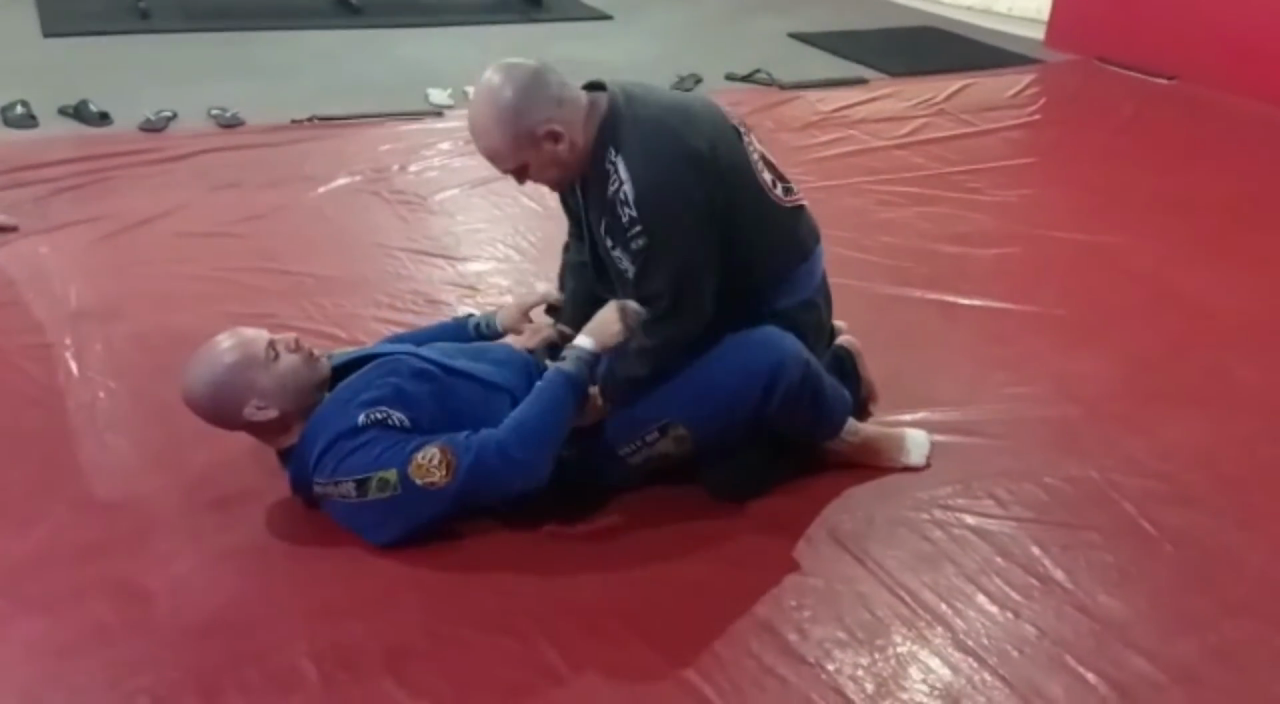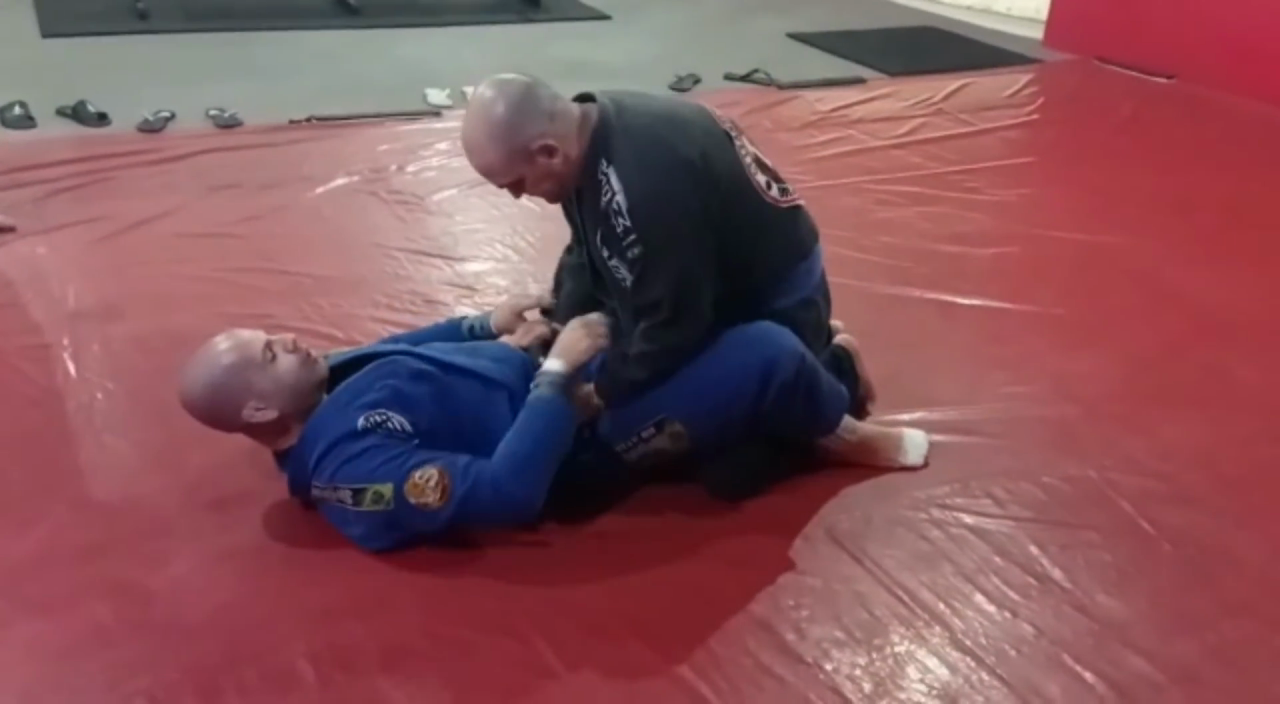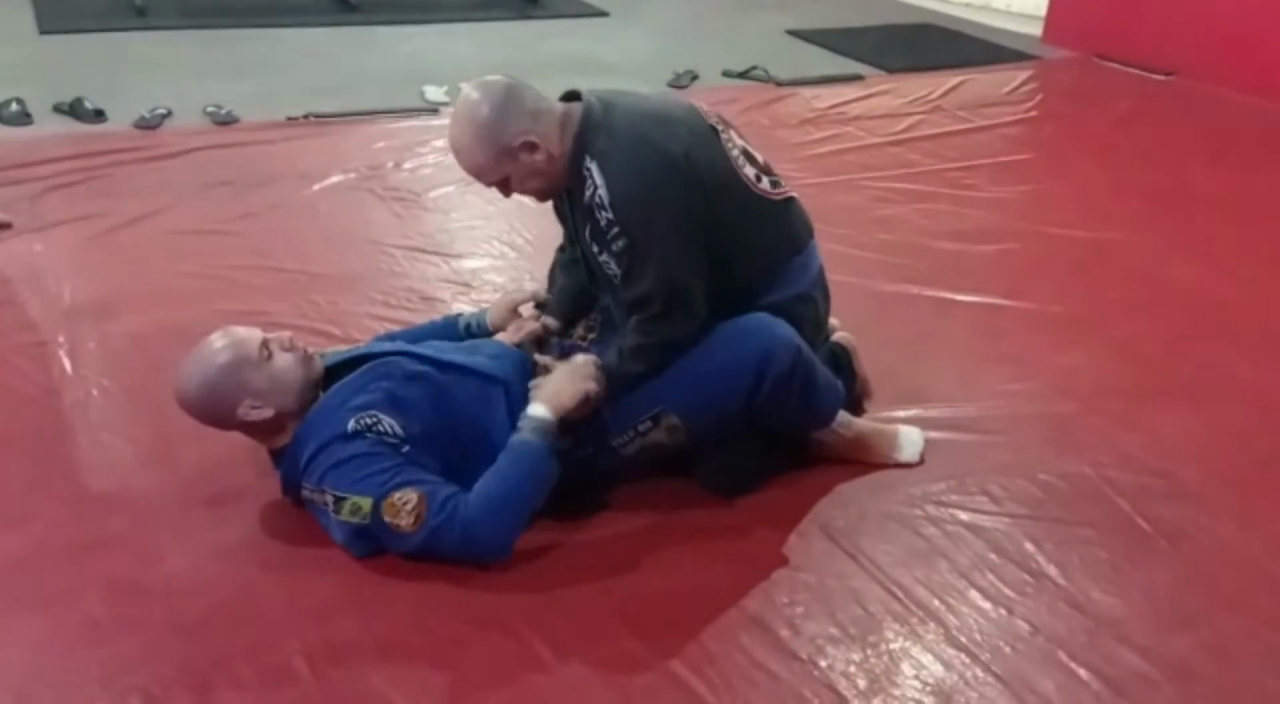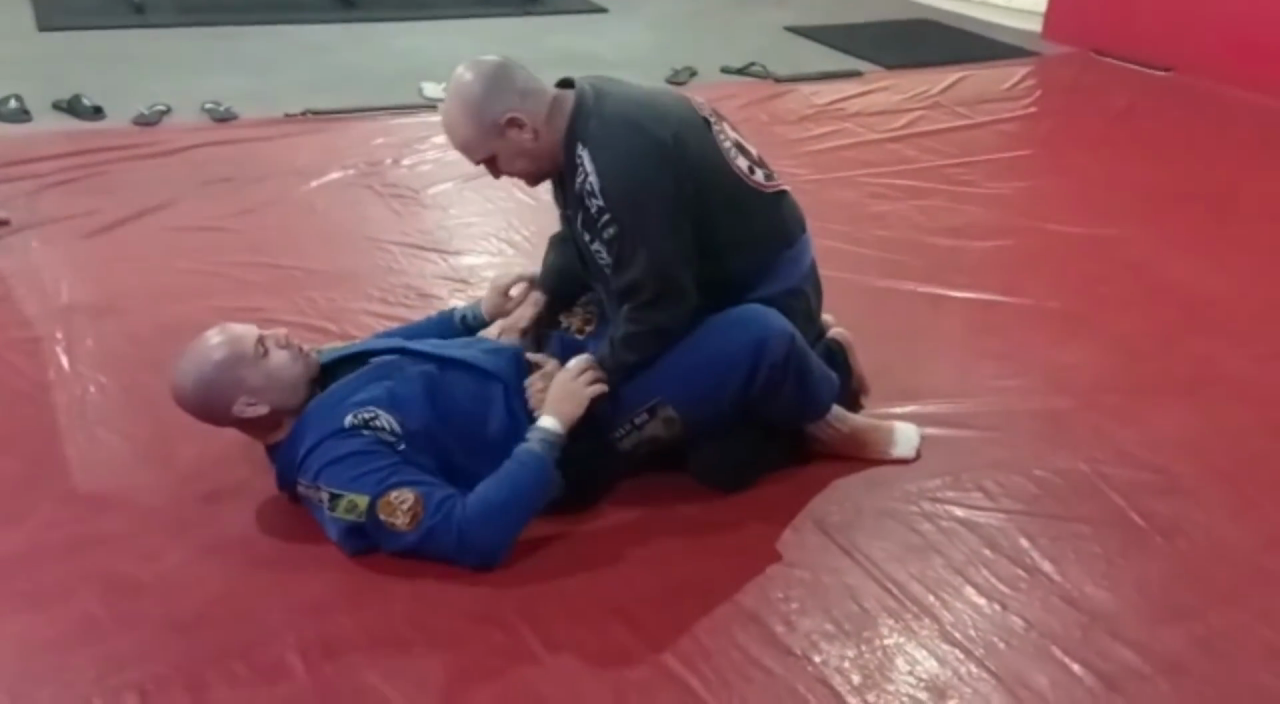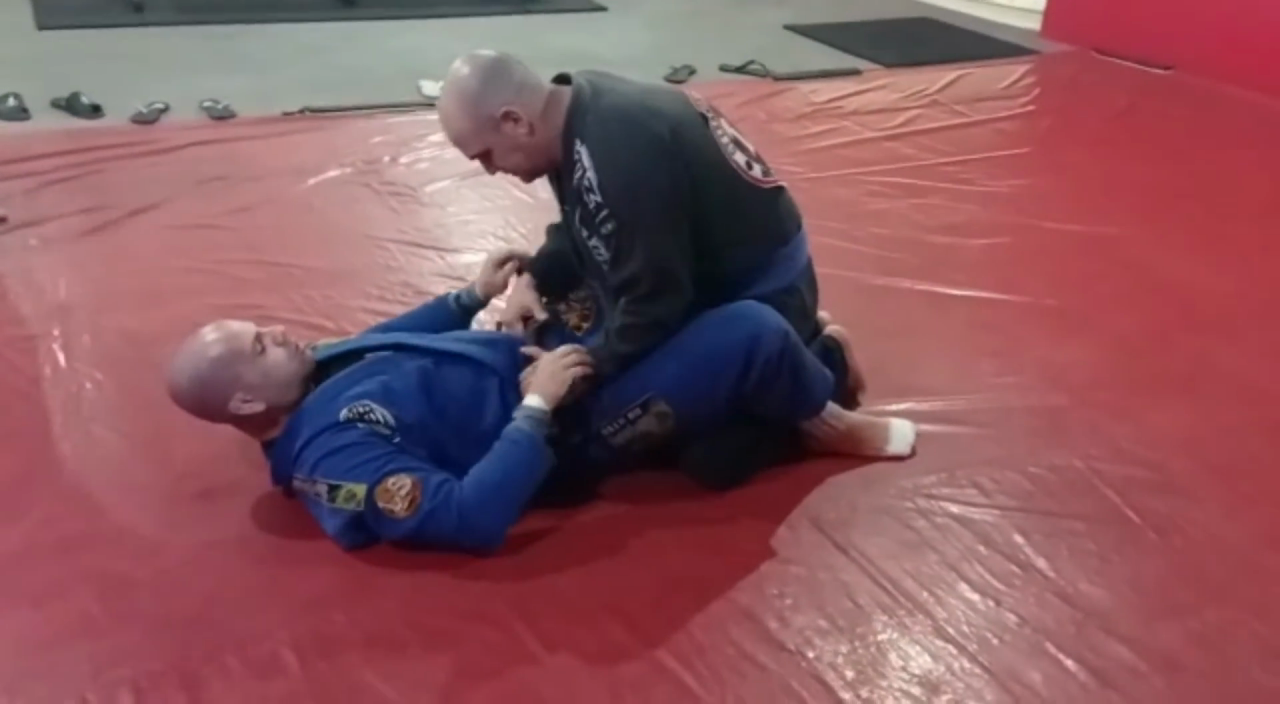
dt=0.2s
person 1, frame 1
left shoulder: (327, 387)
right shoulder: (353, 461)
left elbow: (404, 351)
right elbow: (512, 462)
left wrist: (493, 324)
right wrist: (585, 350)
left hip: (549, 377)
right hip: (588, 439)
right knee: (771, 359)
left ankle: (806, 346)
right ankle: (847, 438)
person 1, frame 2
left shoulder: (326, 389)
right shoulder: (351, 464)
left elbow: (402, 353)
right elbow: (508, 491)
left wrist: (487, 325)
right wrist: (560, 370)
left hip: (551, 382)
right hip: (585, 437)
right knee: (767, 355)
left ankle: (807, 349)
right ankle: (844, 437)
person 1, frame 3
left shoulder: (319, 385)
right shoulder: (341, 466)
left elbow: (396, 349)
right elbow: (483, 532)
left wrist: (481, 322)
right wrist: (545, 415)
left hip: (549, 375)
right hip: (581, 434)
right knee: (763, 346)
left ankle: (805, 358)
right ankle: (840, 433)
person 1, frame 4
left shoulder: (318, 383)
right shoulder: (339, 463)
left elbow: (393, 346)
right elbow: (477, 535)
left wrist: (476, 314)
right wrist: (553, 426)
left hip: (549, 361)
right hip: (575, 430)
right knee: (756, 336)
left ankle: (797, 360)
right ankle: (832, 427)
person 1, frame 5
left shoulder: (316, 376)
right shoulder: (336, 457)
left elbow: (387, 339)
right elbow: (473, 518)
left wrist: (471, 297)
right wrist: (538, 406)
left hip: (543, 356)
right hip: (571, 424)
right knee: (751, 333)
left ankle: (793, 355)
right ankle: (831, 426)
person 2, frame 1
left shoulder: (652, 174)
right shoulder: (598, 119)
left elbow: (673, 316)
right elbow: (588, 244)
left wrist: (607, 394)
right wrist: (563, 329)
left hip: (771, 301)
right hip: (716, 286)
left knee: (732, 468)
left ankle: (834, 378)
right ankle: (812, 358)
person 2, frame 2
left shoulder: (647, 181)
right shoulder: (592, 128)
left elbow: (672, 322)
right elbow: (589, 249)
left wrist: (599, 393)
right wrist: (558, 326)
left hip: (772, 298)
right hip: (712, 286)
left knee: (730, 469)
left ankle: (833, 377)
right ankle: (807, 354)
person 2, frame 3
left shoulder: (631, 177)
right shoulder: (584, 123)
left elbow: (664, 318)
right elbow: (584, 244)
right wrist: (554, 319)
left hip: (769, 291)
right hip: (711, 276)
left knee: (723, 467)
left ankle: (829, 374)
person 2, frame 4
left shoulder: (621, 161)
right shoulder: (583, 113)
left elbow: (658, 307)
right elbow: (582, 232)
right wrist: (546, 298)
left hip: (764, 285)
right hip: (706, 270)
left knee: (721, 460)
left ankle: (829, 369)
right ankle: (803, 346)
person 2, frame 5
left shoulder: (619, 154)
right shoulder: (582, 105)
left elbow: (653, 301)
right elbow: (582, 226)
right wrist: (535, 279)
left hip: (759, 282)
right hip: (702, 267)
left knee: (715, 459)
left ankle: (823, 366)
right ankle: (796, 340)
